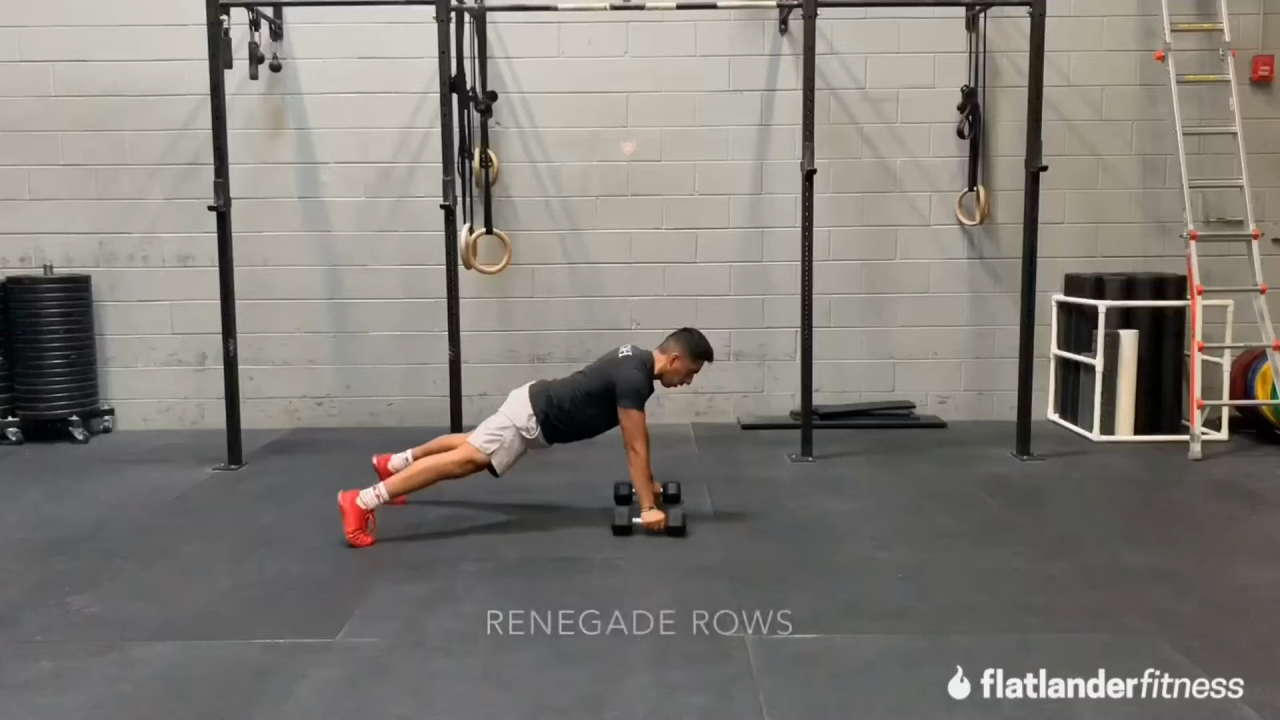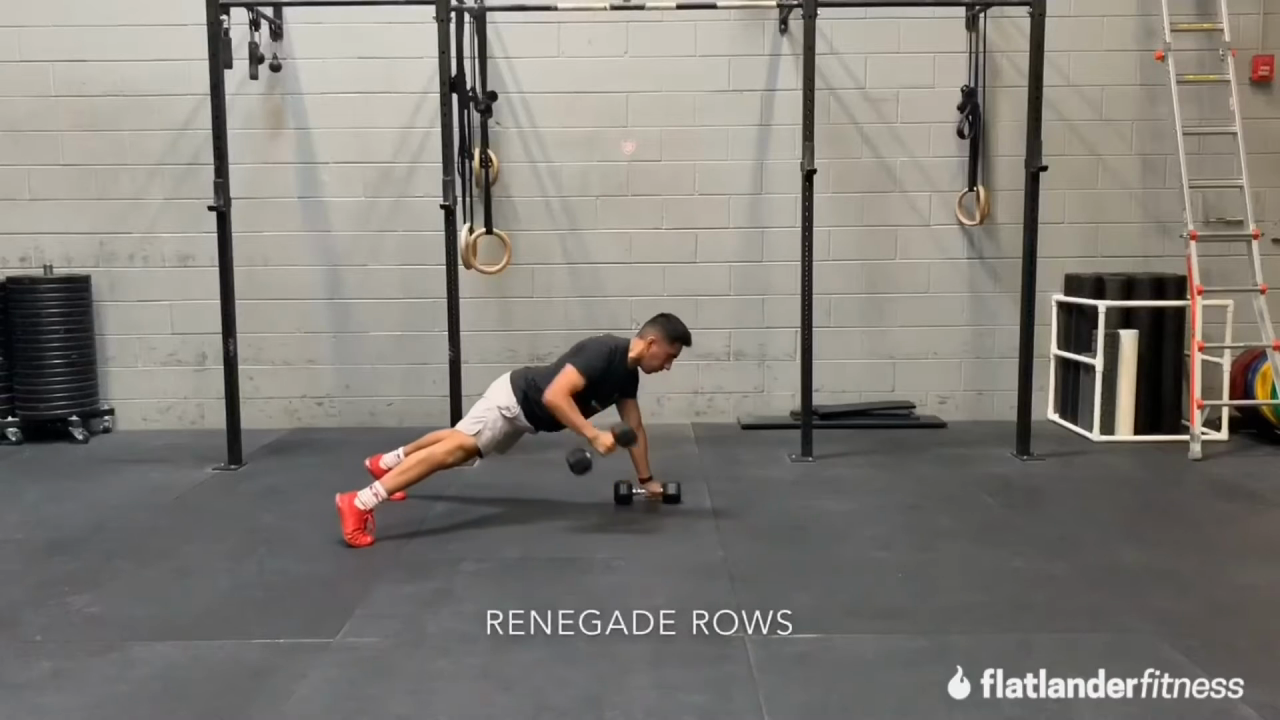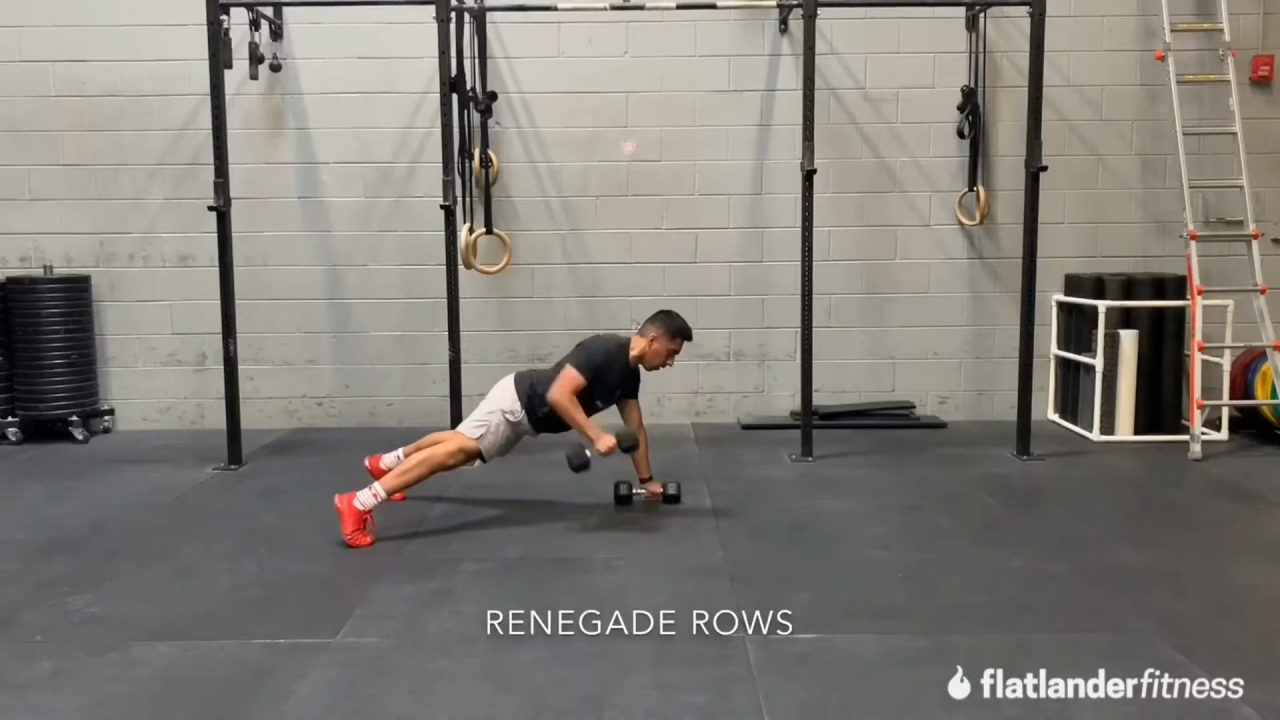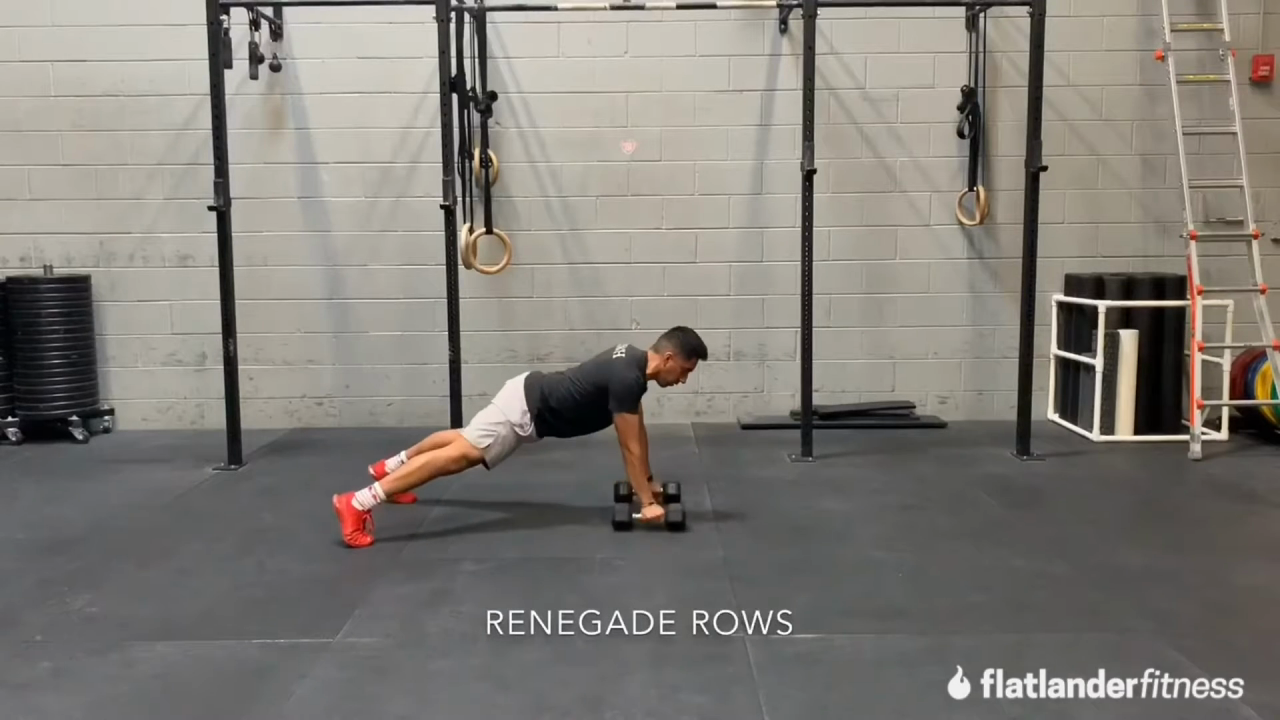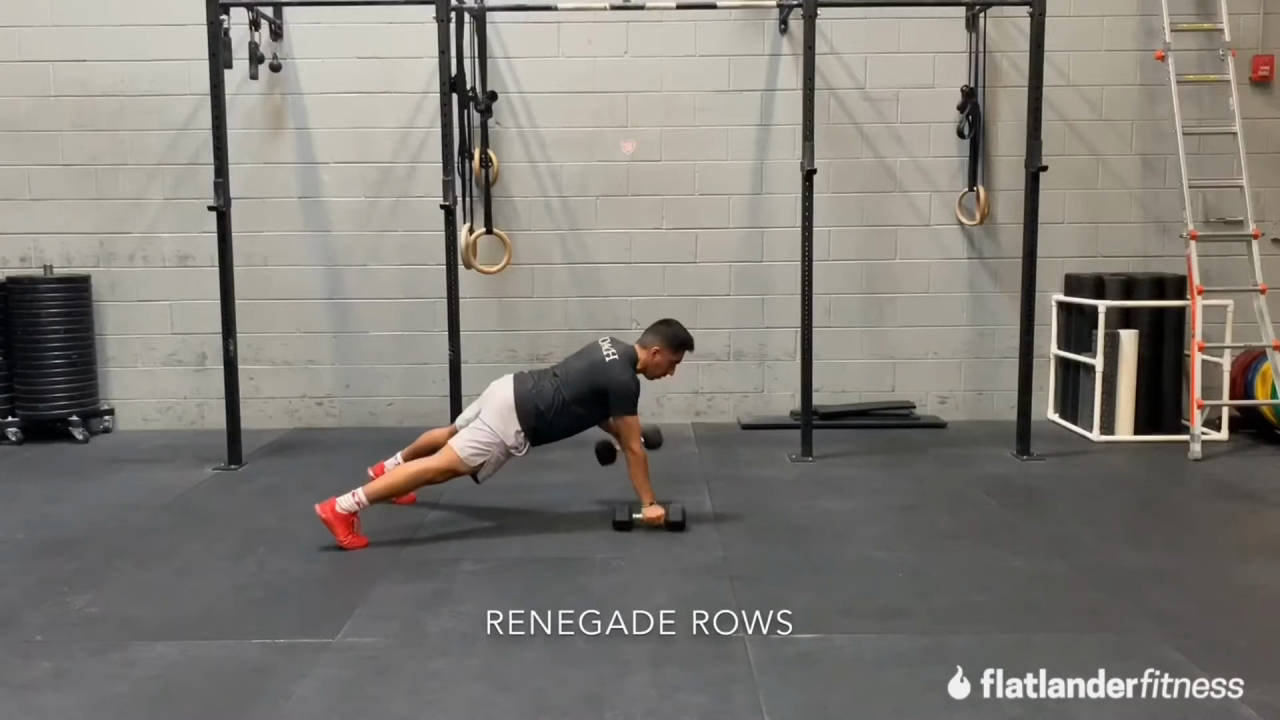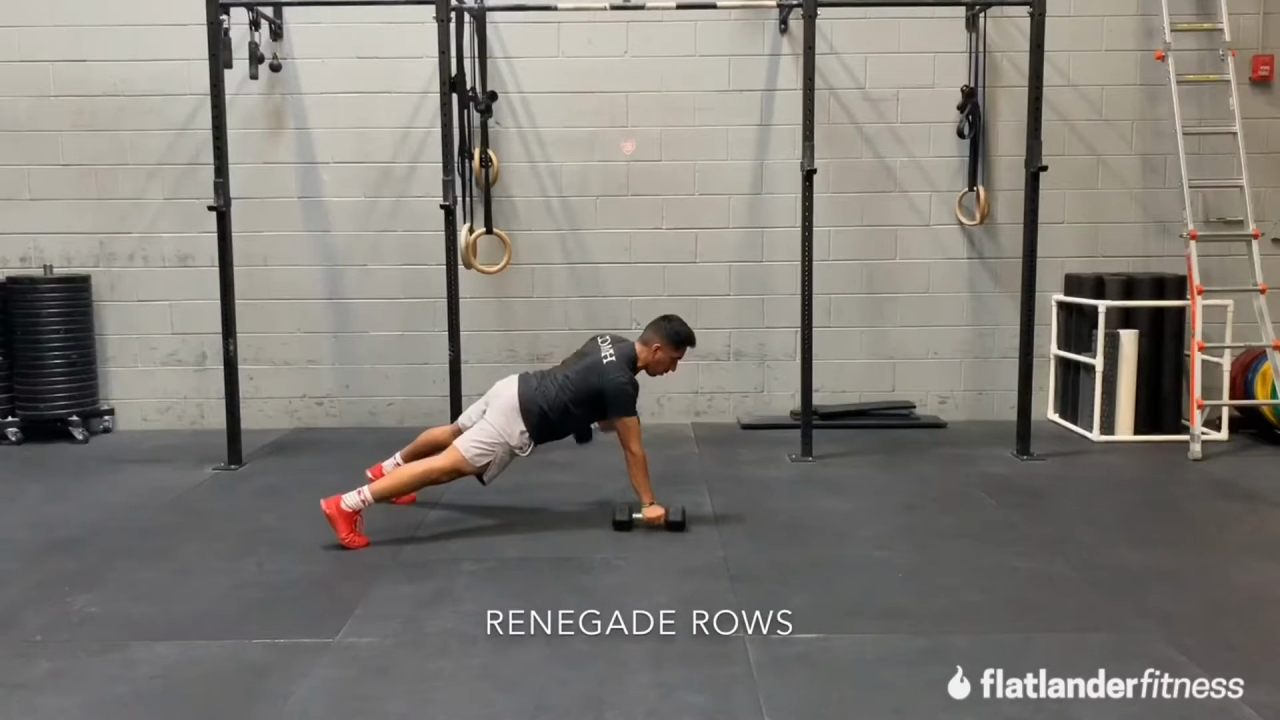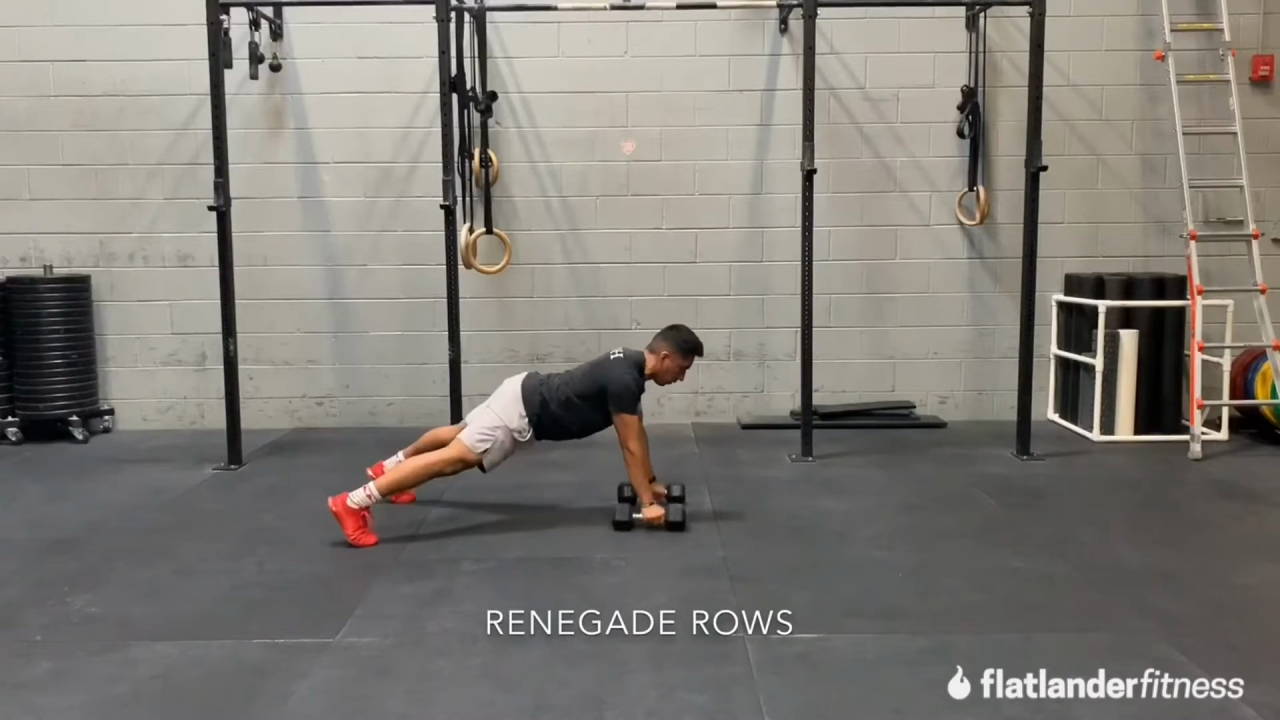
dt=0.5s
person 1, frame 1
left shoulder: (638, 363)
right shoulder: (633, 377)
left elbow: (639, 435)
right elbow: (635, 447)
left wrist: (649, 482)
right wrist: (647, 506)
left hip: (535, 411)
right hip: (532, 416)
left knee: (470, 444)
right knee: (465, 459)
left ankle: (393, 462)
right ankle: (361, 502)
person 1, frame 2
left shoulder: (627, 371)
right shoulder: (604, 353)
left elbow: (633, 427)
right elbow: (554, 397)
left wrist: (646, 479)
right wrist: (594, 435)
left hip: (525, 413)
right hip: (514, 399)
left knee: (459, 438)
right knee: (455, 449)
left ankle: (385, 462)
right ankle: (360, 502)
person 1, frame 3
left shoulder: (630, 372)
right shoulder: (604, 350)
left elbow: (635, 428)
right elbow: (558, 395)
left wrist: (645, 479)
right wrist: (596, 438)
left hip: (527, 415)
right hip: (517, 401)
left knee: (459, 442)
right knee: (456, 450)
left ankle: (385, 462)
right ankle: (359, 503)
person 1, frame 4
left shoulder: (634, 363)
right shoulder: (627, 378)
left elbow: (639, 429)
right elbow: (630, 446)
left wrist: (649, 481)
right wrist: (647, 502)
left hip: (529, 395)
right hip: (525, 409)
left knee: (462, 438)
right knee: (457, 456)
left ankle: (390, 467)
right ankle: (359, 503)
person 1, frame 5
left shoulder: (615, 347)
right shoulder: (623, 380)
right elbow: (633, 448)
left wrist: (612, 426)
right wrist: (648, 503)
left hip: (512, 389)
right hip: (516, 418)
left knee: (451, 434)
right knee: (443, 466)
left ankle: (387, 468)
right ankle: (343, 507)
person 1, frame 6
left shoulder: (612, 343)
right shoulder: (620, 381)
right elbow: (632, 448)
left wrist: (593, 413)
right wrist: (649, 503)
left hip: (515, 390)
right hip: (520, 419)
left knee: (452, 434)
right knee: (448, 466)
left ankle: (387, 469)
right ankle: (347, 505)
person 1, frame 7
left shoulder: (631, 366)
right shoulder: (625, 380)
left elbow: (638, 433)
right elbow: (630, 447)
left wrist: (651, 481)
right wrist: (647, 503)
left hip: (524, 393)
right hip: (522, 410)
left knee: (457, 433)
right knee: (455, 457)
left ankle: (389, 466)
right ankle: (355, 502)
